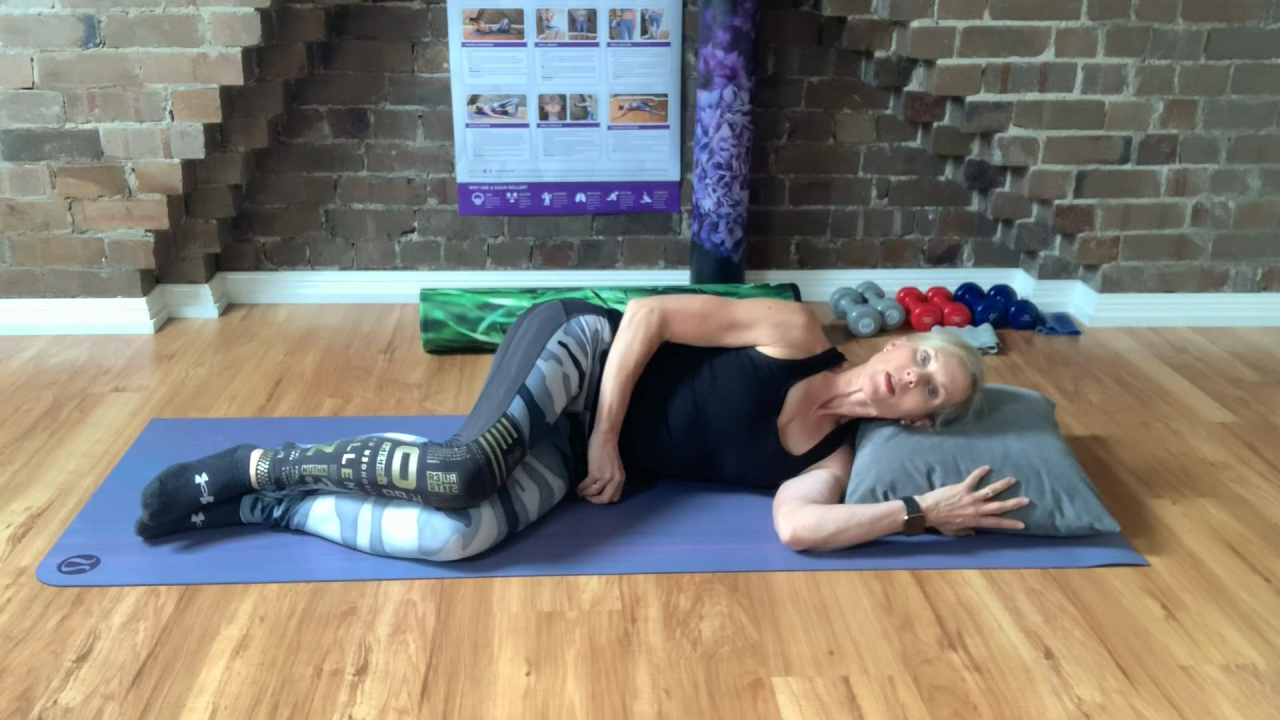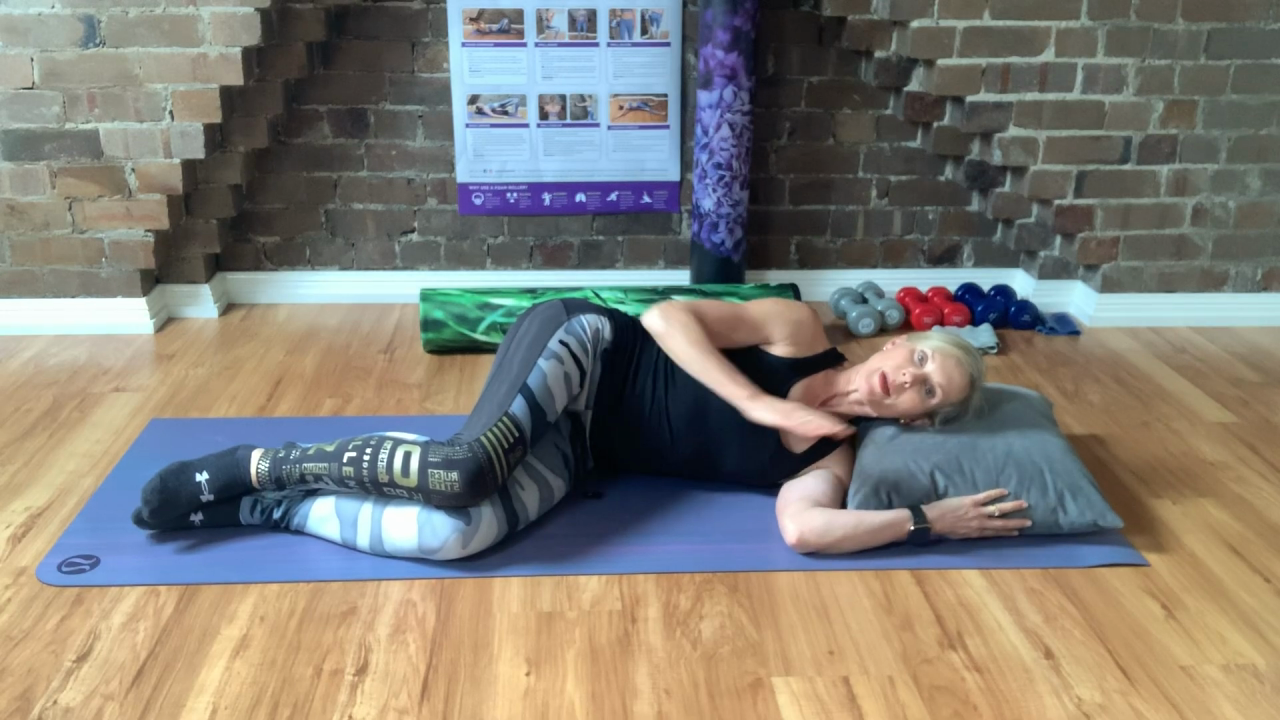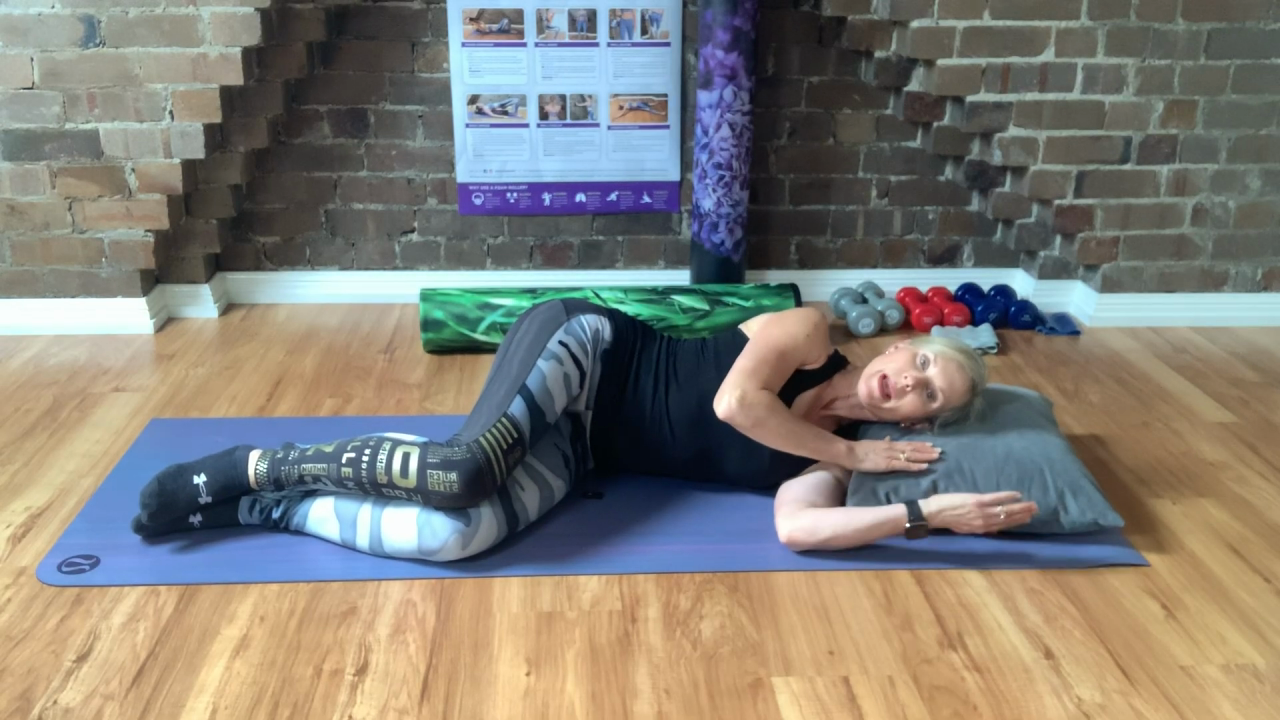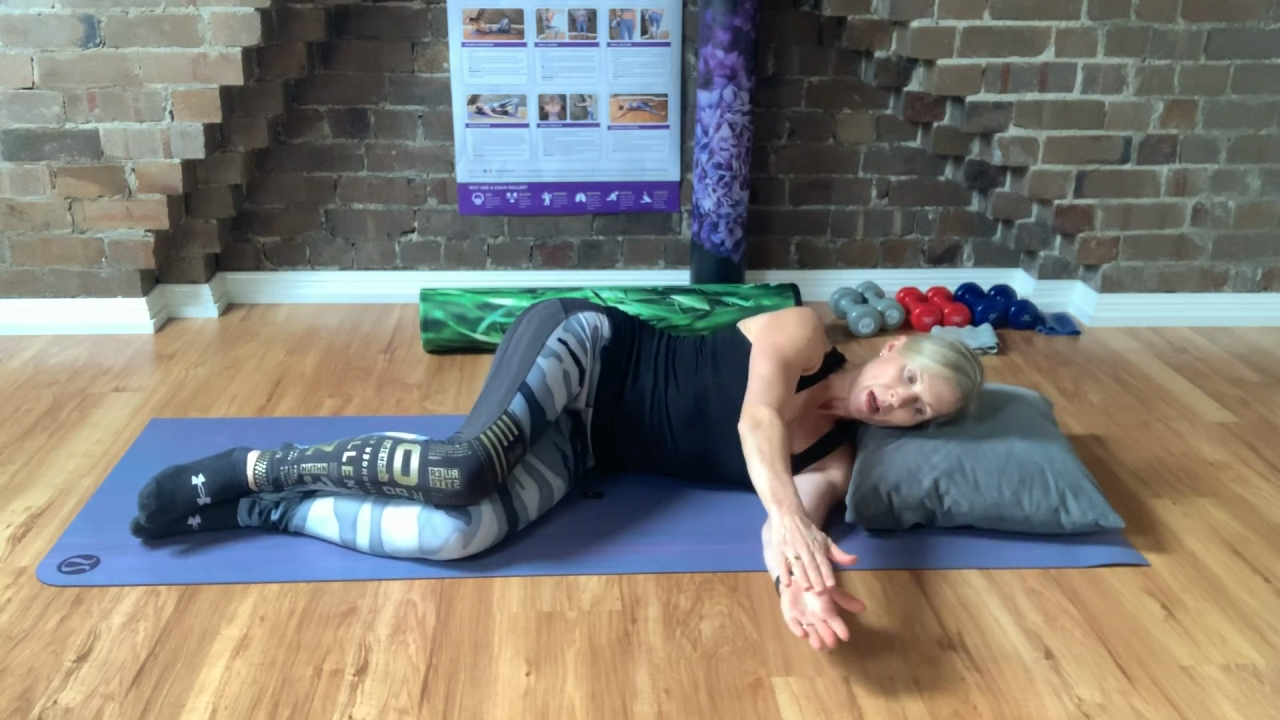
dt=1s
person 1, frame 1
left shoulder: (833, 457)
right shoulder: (795, 332)
left elbow: (799, 528)
right elbow: (648, 314)
left wrist: (927, 513)
right wrist: (606, 430)
left hip: (571, 457)
right hip: (577, 352)
left knee: (462, 535)
right knee: (461, 474)
left ankle: (266, 504)
right ankle: (250, 467)
person 1, frame 2
left shoulder: (831, 455)
right shoulder: (799, 330)
left elbow: (804, 531)
right elbow: (667, 316)
left wrist: (930, 519)
right wrist: (762, 401)
left hip: (582, 454)
right hip: (579, 349)
left knee: (462, 531)
right knee: (463, 470)
left ankle: (262, 506)
right ankle: (250, 464)
person 1, frame 3
left shoulder: (825, 457)
right shoulder: (810, 334)
left elbow: (799, 527)
right elbow: (731, 400)
left wrist: (925, 513)
right wrist: (855, 453)
left hip: (583, 448)
right hip: (581, 350)
left knee: (463, 533)
right knee: (463, 472)
left ankle: (264, 507)
right ankle: (247, 469)
person 1, frame 4
left shoulder: (832, 462)
right shoulder: (807, 332)
left elbow: (792, 515)
right elbow: (754, 418)
left wrist: (797, 583)
right wrist: (793, 522)
left hip: (582, 447)
right hip: (579, 350)
left knee: (464, 530)
right knee: (463, 469)
left ankle: (259, 509)
right ankle: (249, 466)
